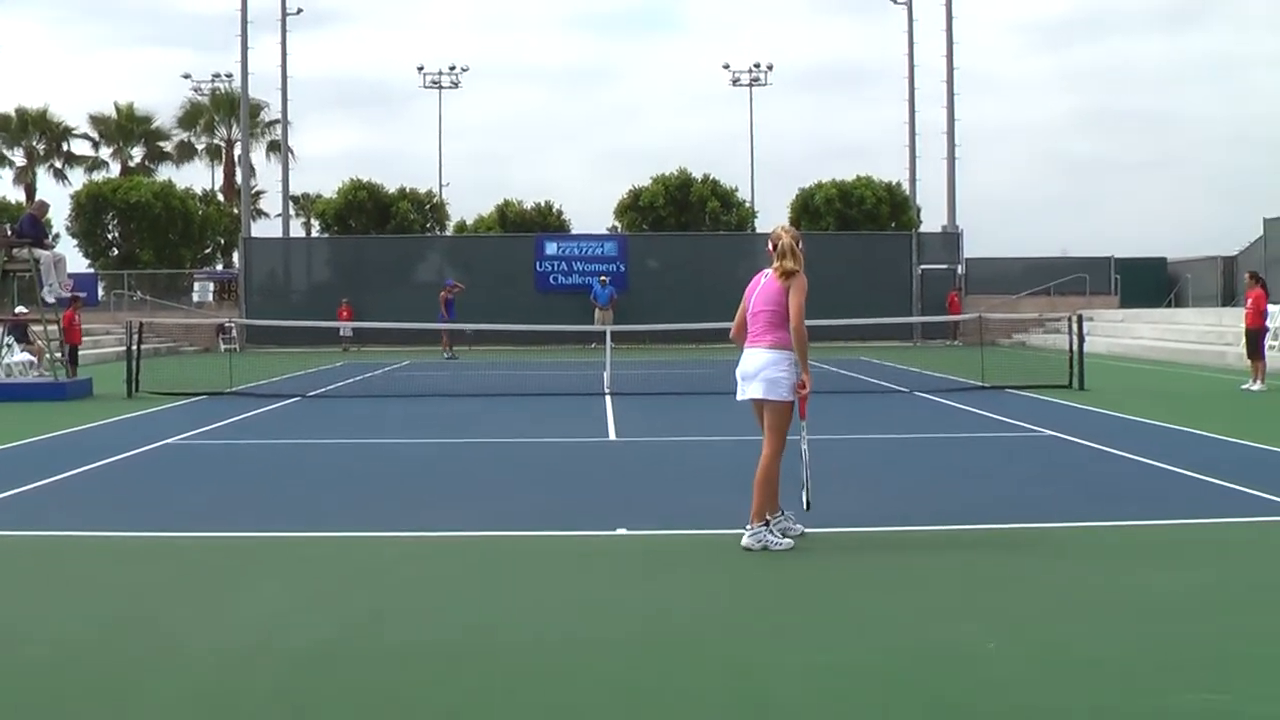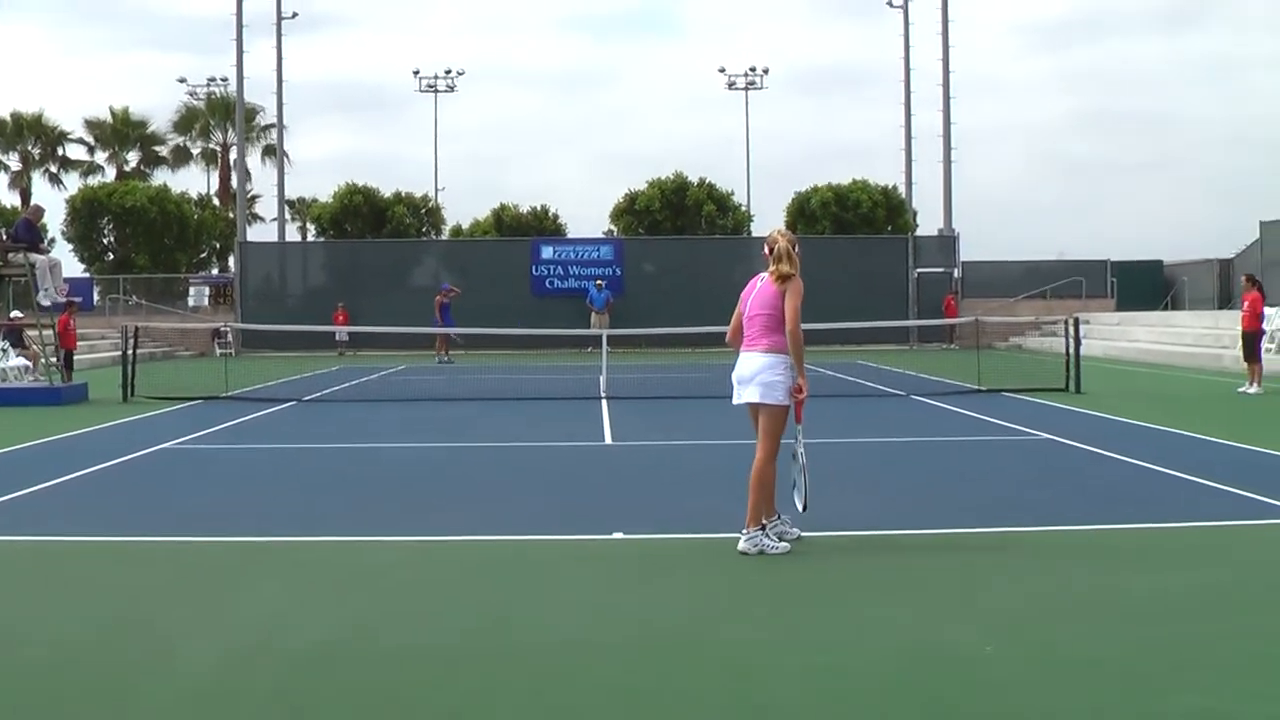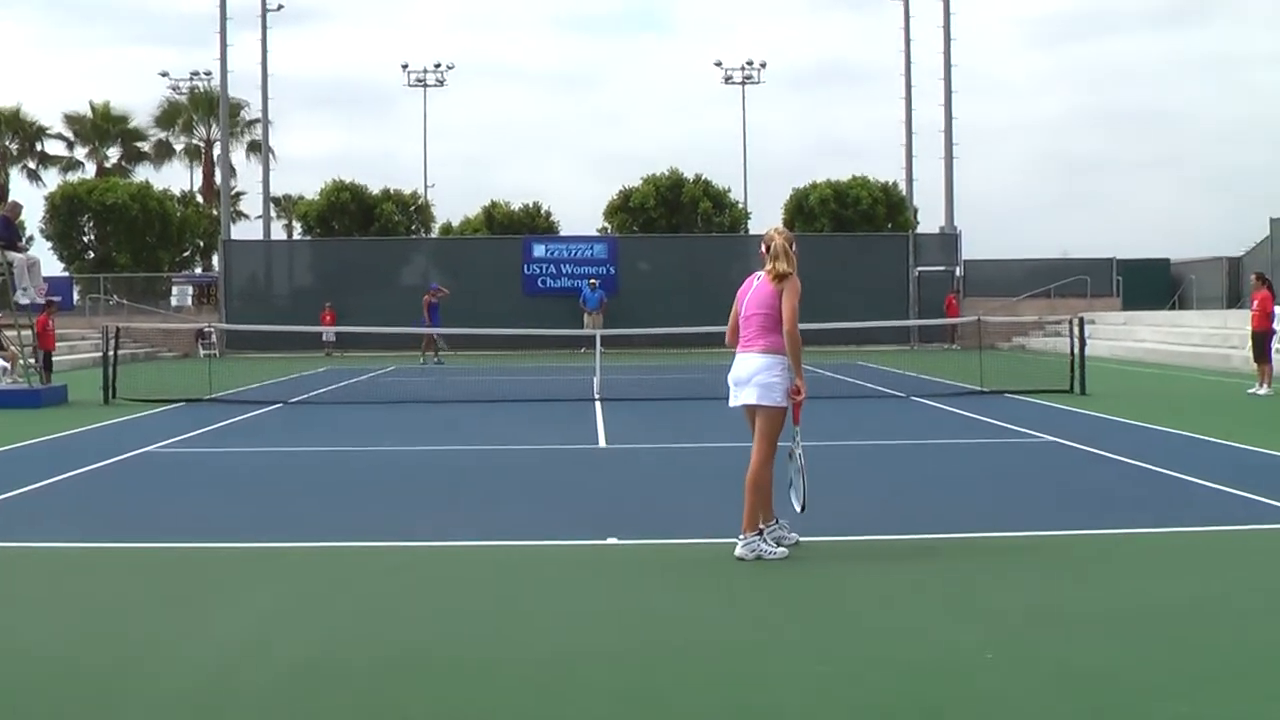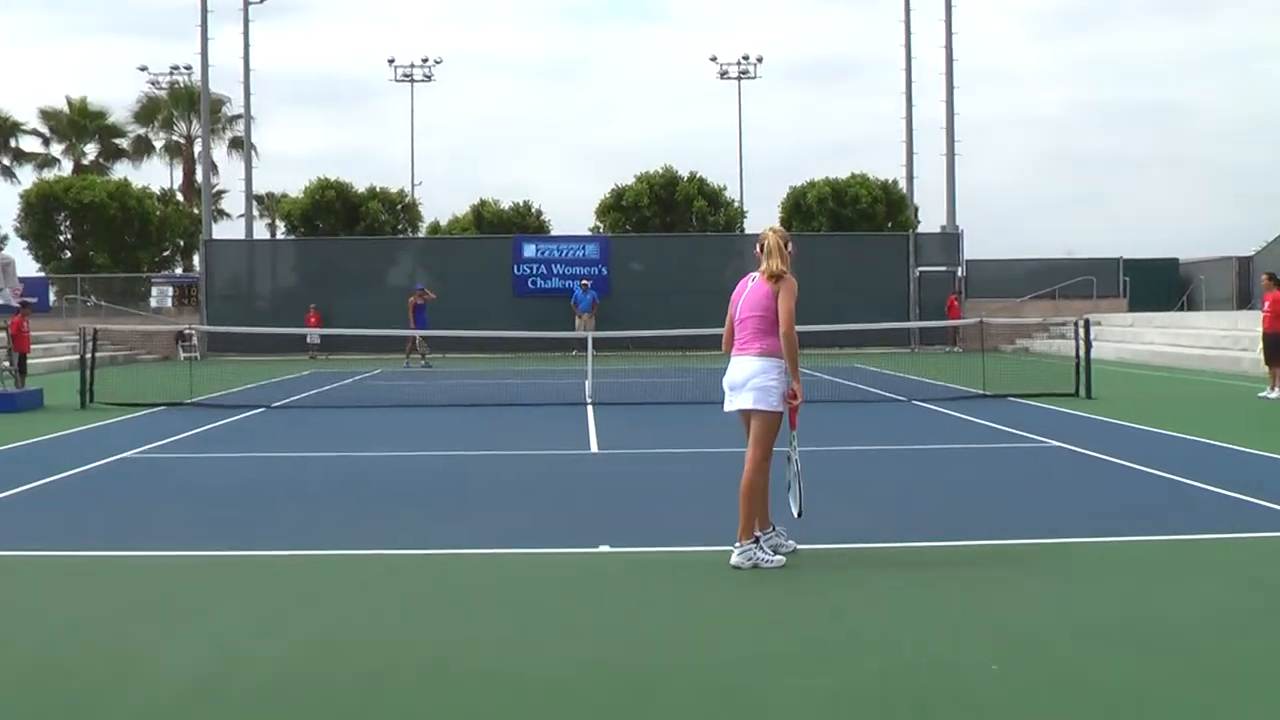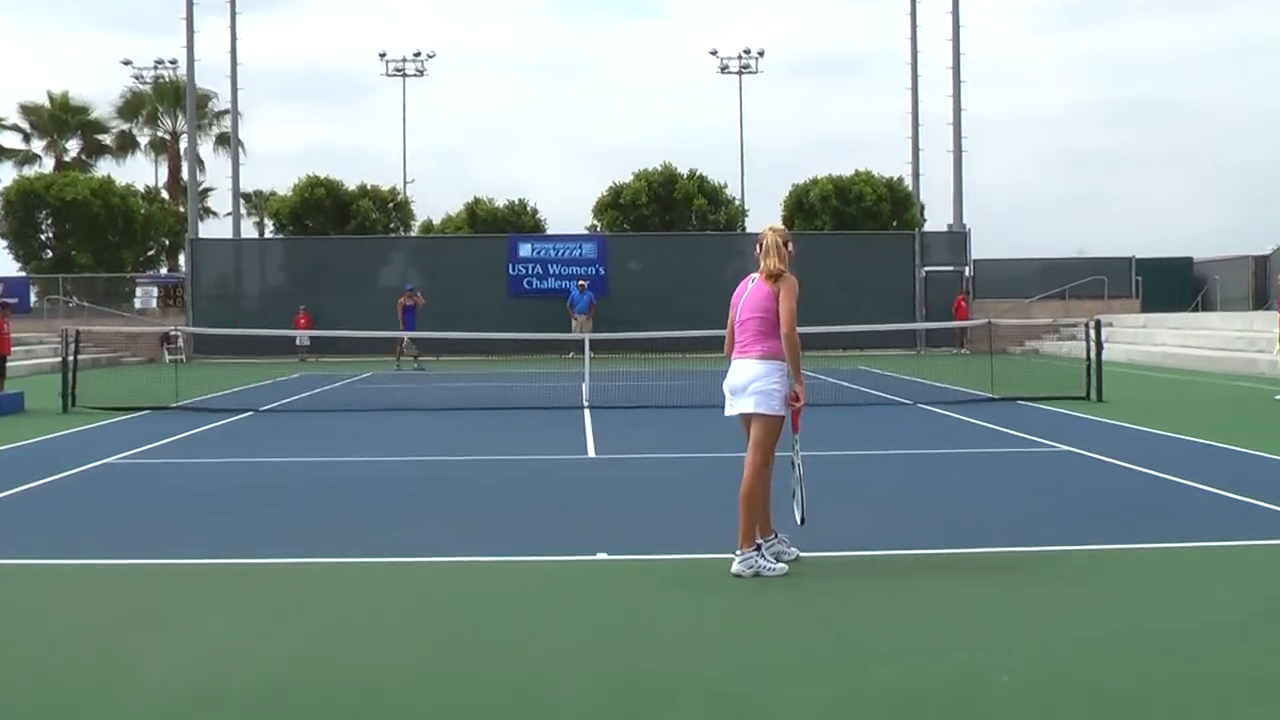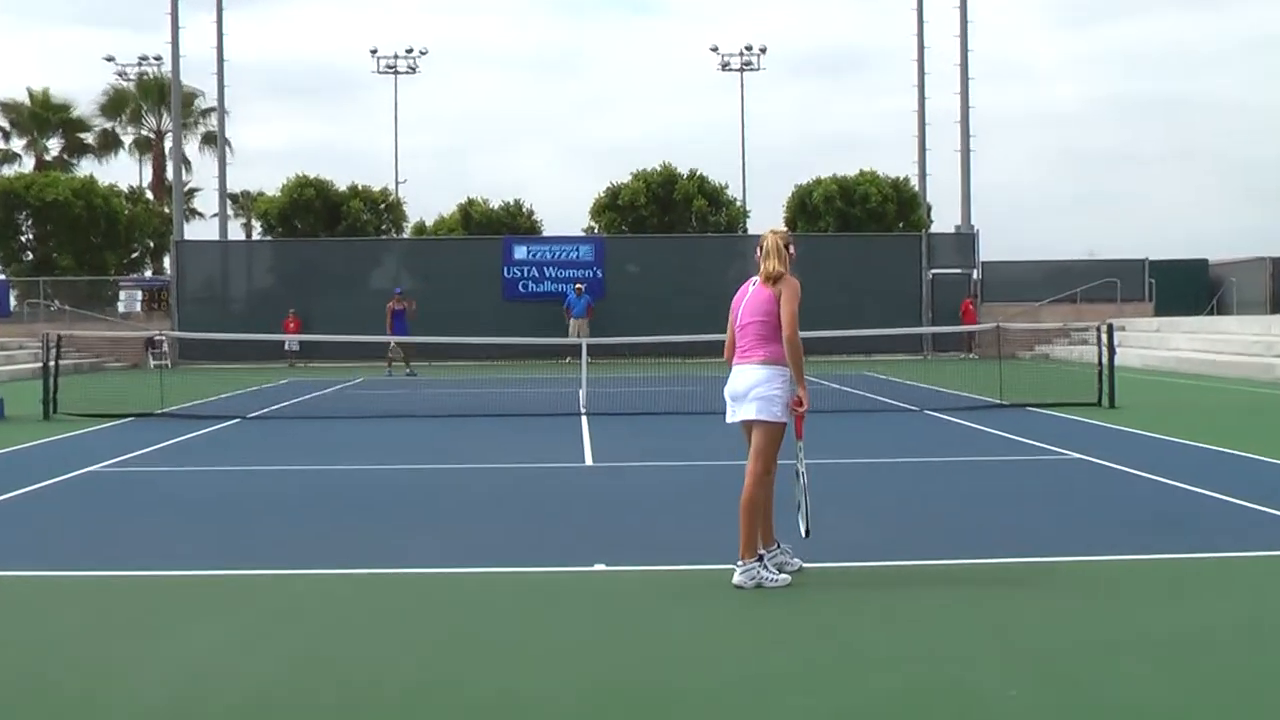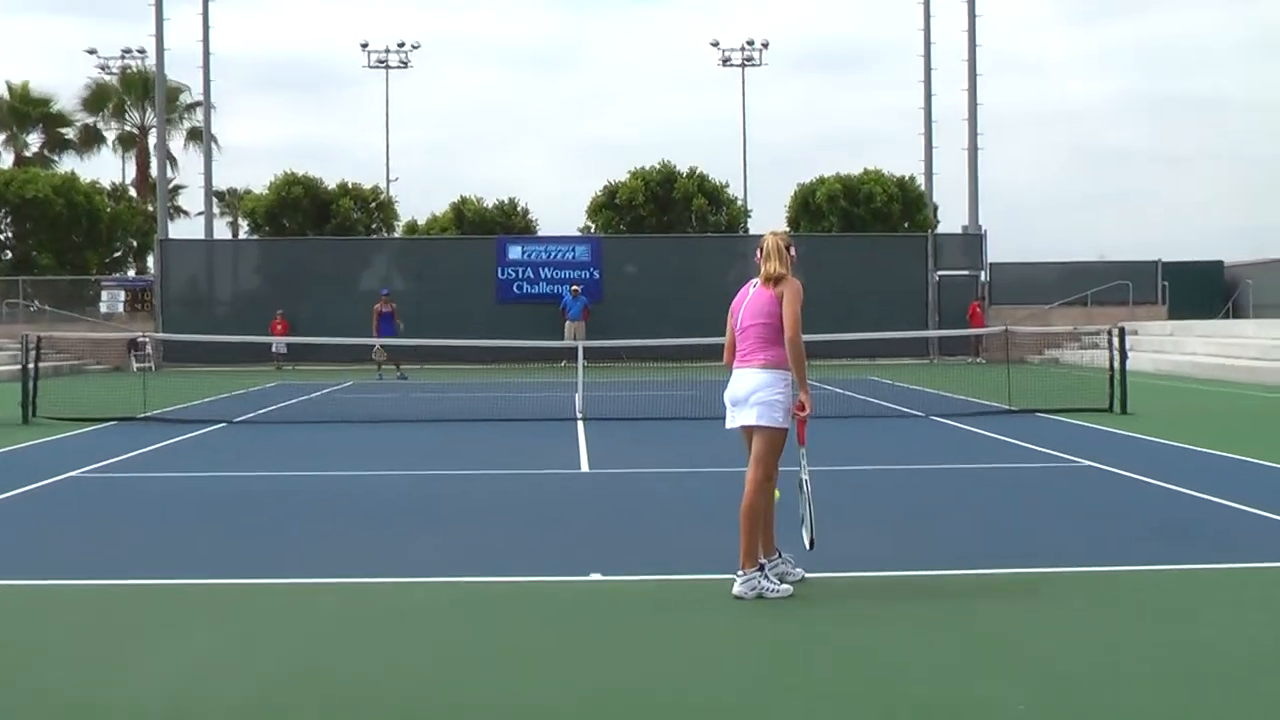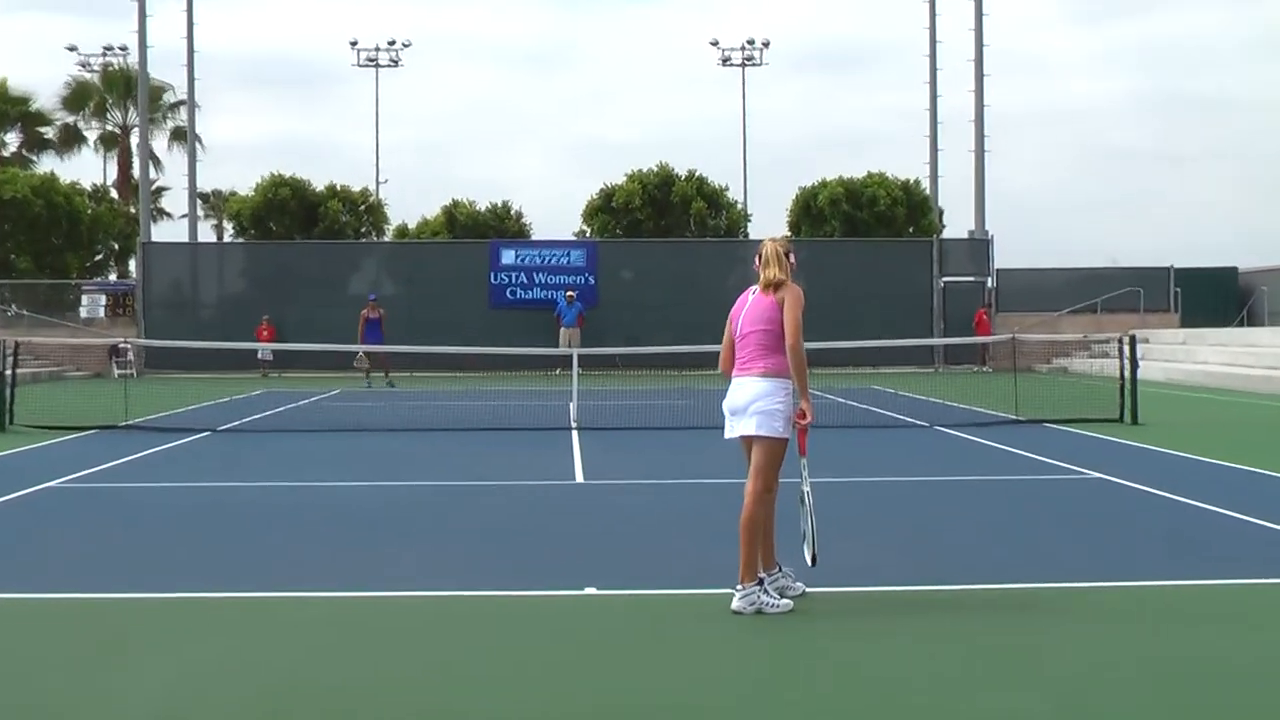
dt=0.1s
person 1, frame 1
left shoulder: (758, 279)
right shoulder: (795, 278)
left elbow: (736, 332)
right elbow: (797, 325)
right wrist: (805, 370)
left hip: (750, 362)
right hip: (776, 362)
left knee: (772, 445)
right knee: (772, 448)
left ankle: (774, 516)
right ankle: (755, 528)
person 1, frame 2
left shoulder: (753, 284)
right shoulder: (791, 282)
left elbow: (732, 336)
right elbow: (793, 329)
right wrist: (801, 374)
left hip: (747, 366)
right hip: (772, 366)
left knee: (767, 449)
right knee: (766, 452)
left ankle: (771, 520)
right ankle: (751, 532)
person 1, frame 3
left shoulder: (749, 283)
right shoulder: (788, 281)
left elbow: (730, 338)
right elbow: (789, 329)
right wrist: (798, 375)
left hip: (742, 366)
right hip: (769, 367)
left knee: (765, 451)
right knee: (762, 454)
left ankle: (769, 524)
right ankle: (749, 537)
person 1, frame 4
left shoulder: (744, 284)
right shoulder: (784, 281)
left elbow: (727, 342)
right elbow: (786, 331)
right wrist: (795, 378)
left hip: (737, 370)
right hip: (765, 371)
left knee: (761, 456)
right knee: (756, 460)
left ankle: (765, 532)
right ankle: (744, 546)
person 1, frame 5
left shoulder: (744, 285)
right shoulder: (785, 281)
left elbow: (729, 346)
right elbow: (787, 331)
right wrist: (798, 380)
left hip: (738, 373)
right hip: (766, 373)
left knee: (763, 461)
right knee: (756, 465)
left ankle: (767, 539)
right ankle: (746, 553)
person 1, frame 6
left shoulder: (744, 290)
right shoulder: (787, 283)
left elbow: (729, 351)
right elbow: (789, 335)
right wrist: (801, 385)
left hip: (739, 378)
right hip: (768, 379)
left knee: (765, 469)
right knee: (757, 473)
left ankle: (769, 550)
right ankle: (747, 564)
person 1, frame 7
left shoulder: (744, 292)
right shoulder: (788, 285)
left elbow: (728, 357)
right elbow: (791, 337)
right wrist: (803, 388)
left hip: (739, 383)
right hip: (769, 383)
left knee: (766, 476)
right knee: (758, 480)
left ankle: (770, 559)
right ankle: (748, 574)
person 1, frame 8
left shoulder: (743, 299)
right shoulder: (789, 291)
left elbow: (724, 365)
right elbow: (793, 344)
right wrist: (804, 396)
left hip: (738, 391)
right hip: (769, 391)
left knee: (765, 487)
right knee: (758, 492)
left ankle: (770, 573)
right ankle: (747, 589)
